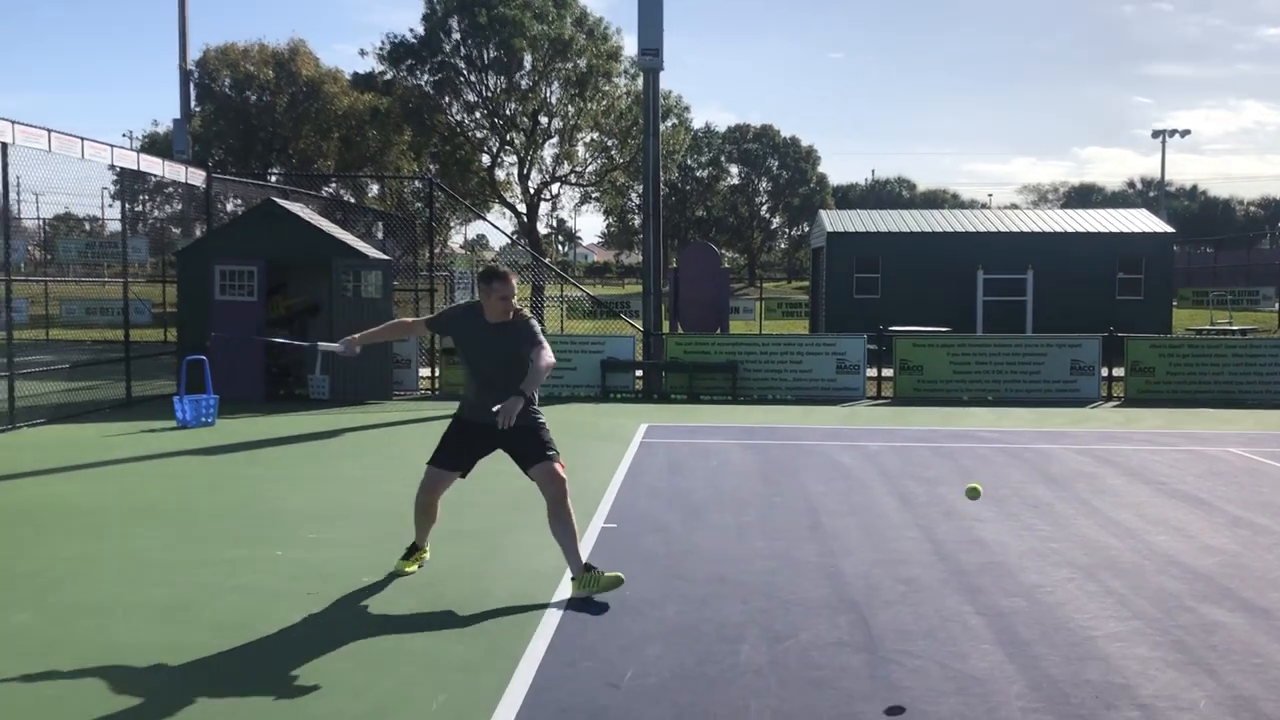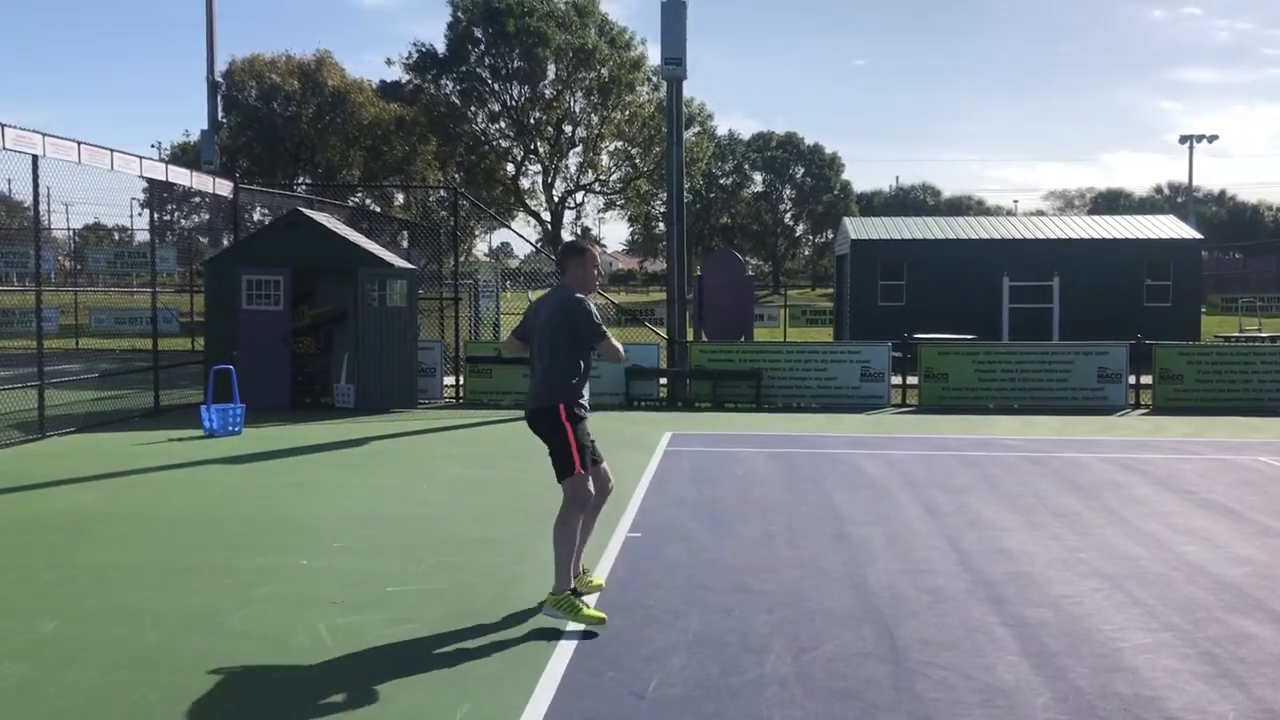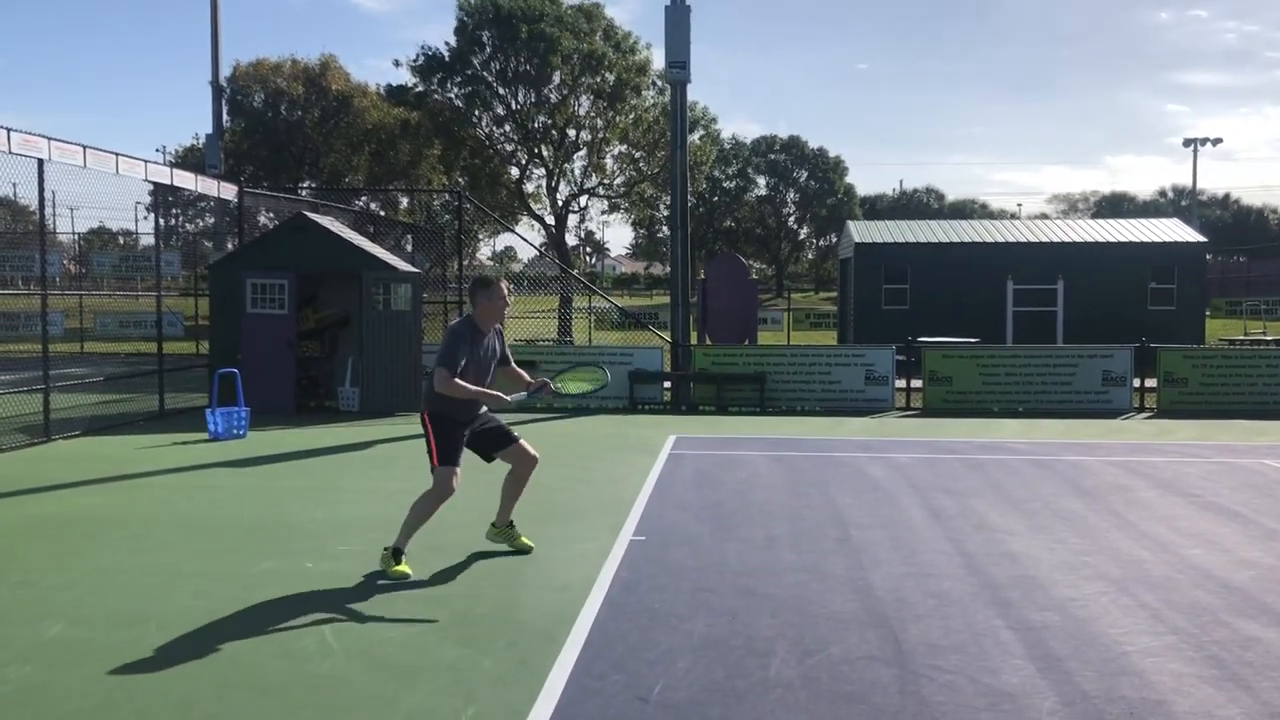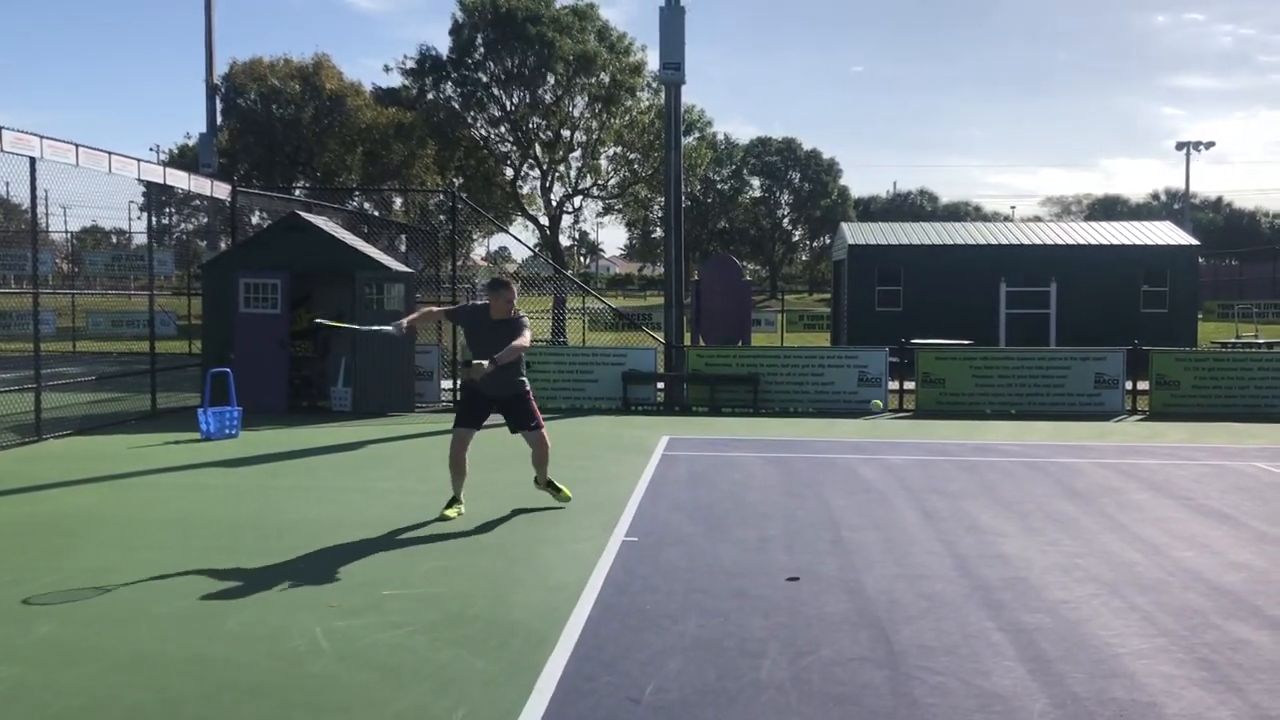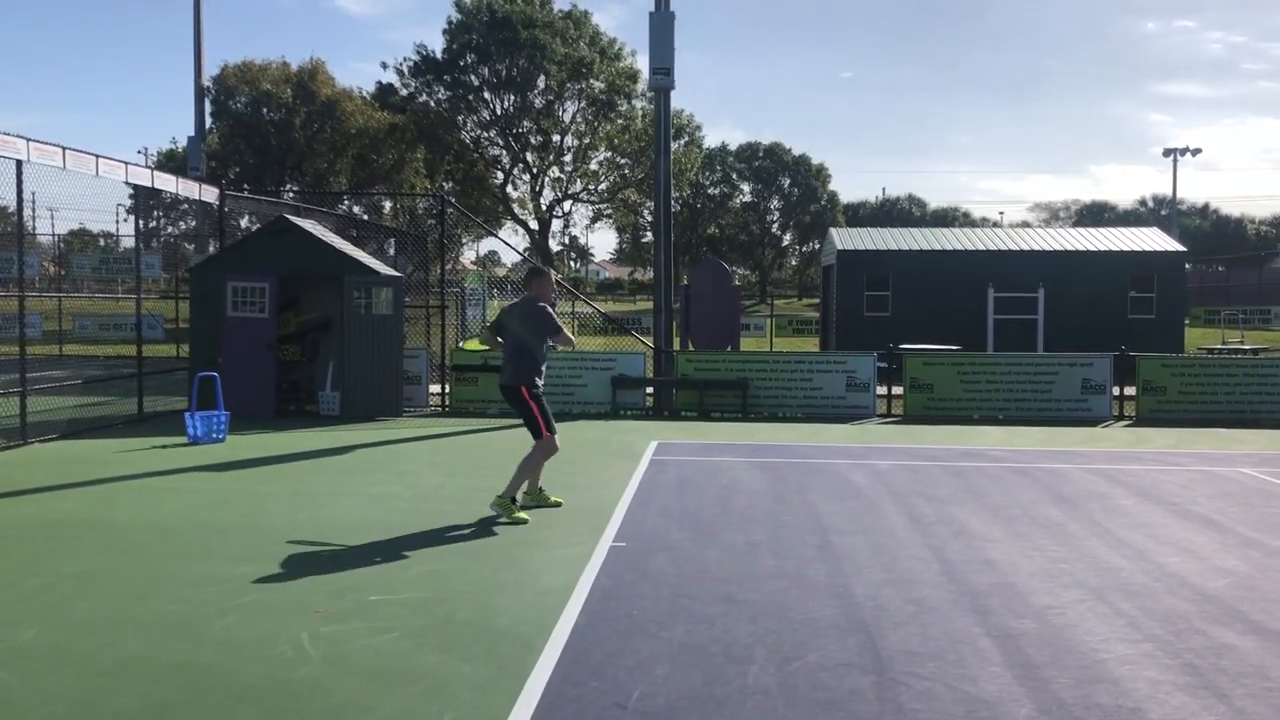
dt=1s
person 1, frame 1
left shoulder: (525, 325)
right shoulder: (462, 316)
left elbow: (545, 361)
right elbow: (411, 325)
left wrist: (519, 397)
right wrist: (361, 338)
left hip: (521, 416)
right hip: (474, 418)
left knee: (556, 483)
right knee: (429, 488)
left ankle: (582, 575)
right ankle: (419, 548)
person 1, frame 2
left shoulder: (542, 305)
right shoulder: (578, 303)
left elbow: (511, 347)
right elbow: (616, 354)
right wrist: (598, 345)
left hip: (545, 408)
right hip: (559, 408)
left knee: (601, 484)
right knee: (579, 494)
left ankle: (572, 571)
right ankle: (561, 594)
person 1, frame 3
left shoulder: (496, 333)
right shoulder: (460, 334)
left elbow: (508, 367)
right elbow: (441, 383)
left wrist: (530, 383)
right wrist: (486, 394)
left hip: (477, 414)
right hip: (443, 417)
left knee: (528, 460)
right knee: (446, 485)
left ankle: (501, 526)
right ankle: (395, 551)
person 1, frame 4
left shoulder: (519, 321)
right shoulder: (472, 312)
left elbow: (522, 344)
right elbow: (434, 312)
left wrist: (491, 363)
right wrist: (408, 320)
left hip: (514, 390)
right hip: (477, 389)
left knee: (541, 443)
right knee: (458, 443)
left ankle: (543, 480)
right ankle: (457, 498)
person 1, frame 5
left shoulder: (510, 310)
right shoulder: (540, 310)
left elbow: (486, 338)
right elbow: (568, 342)
right wrist: (554, 336)
left hip: (514, 383)
right hip: (522, 385)
left knee: (546, 439)
right knee: (549, 445)
left ankle: (532, 492)
right ankle: (505, 498)
